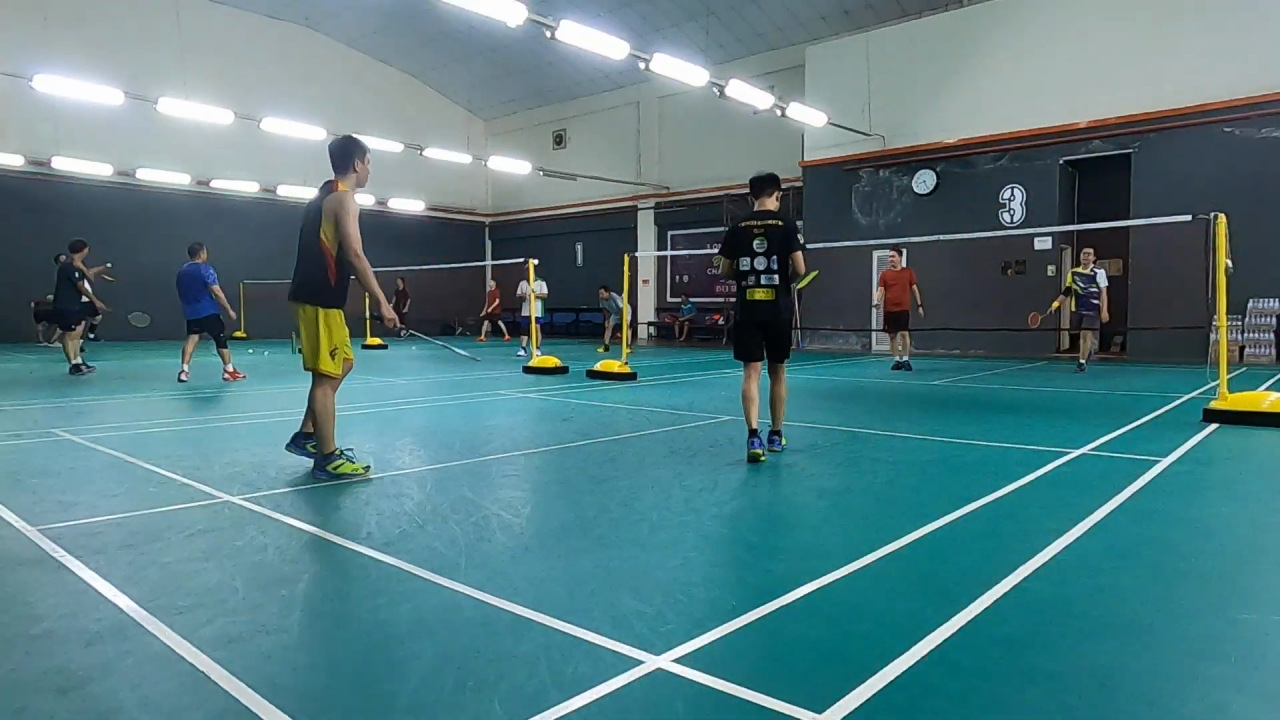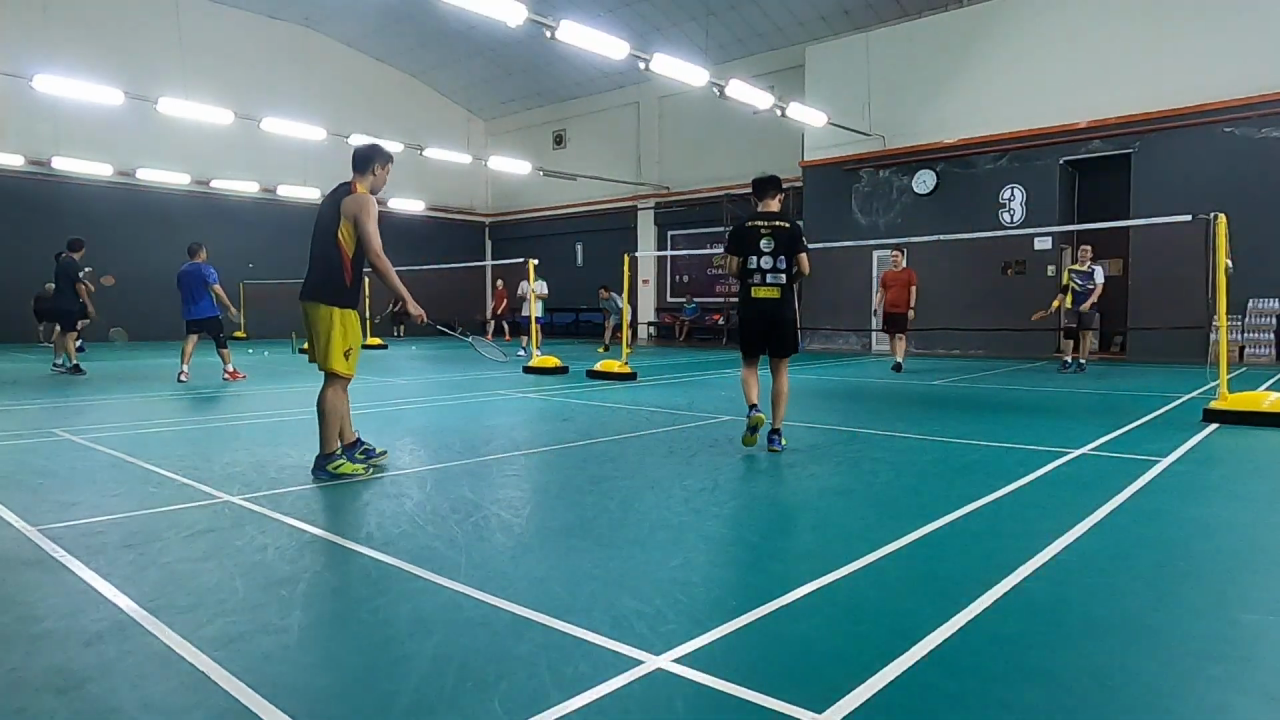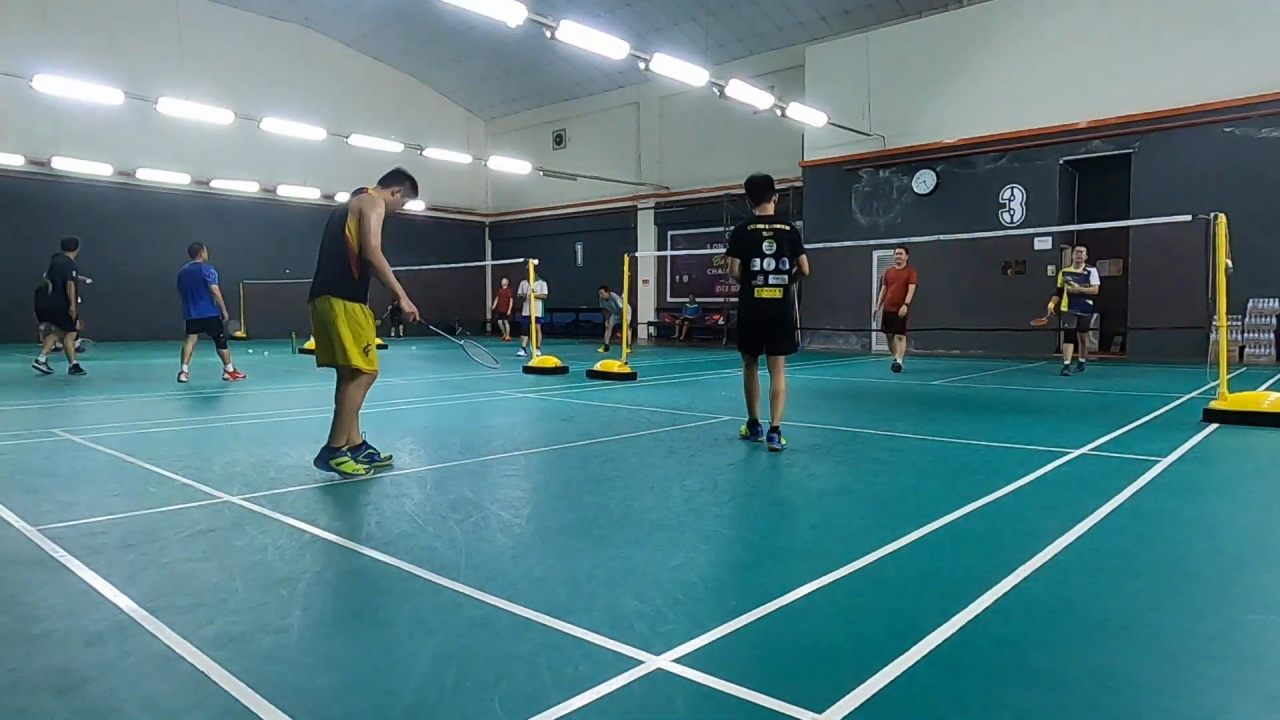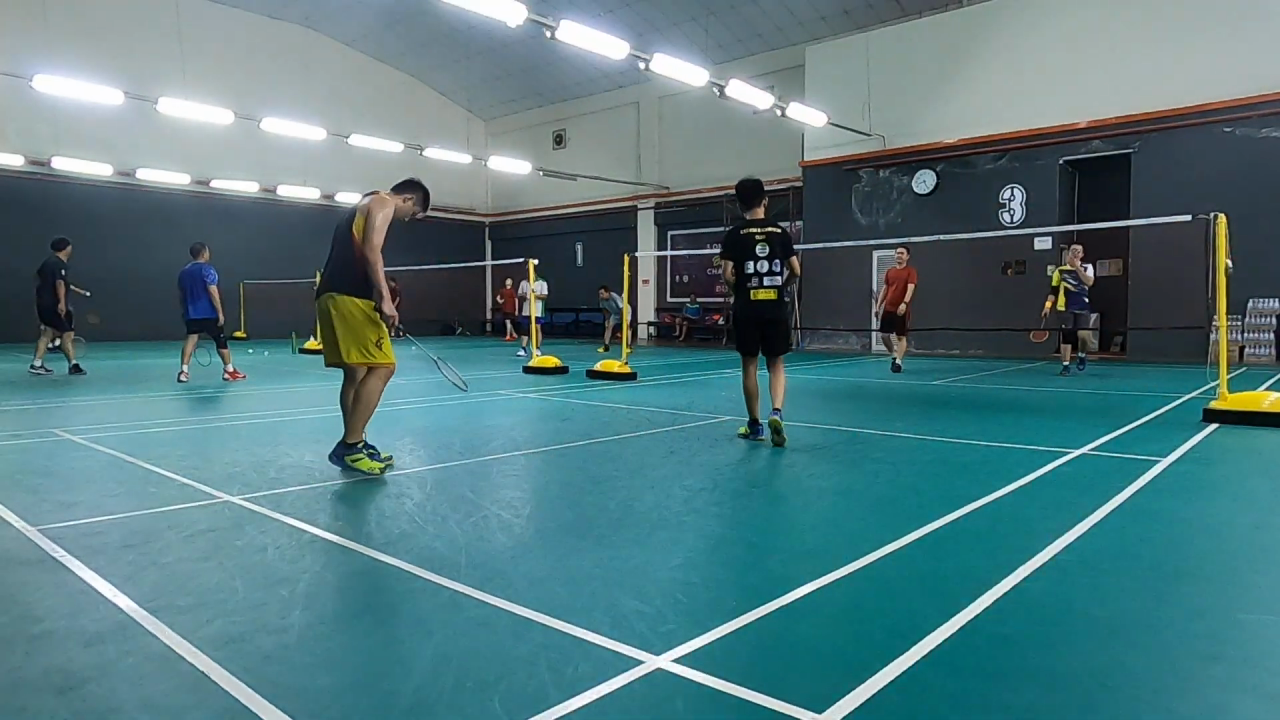
dt=0.2s
person 1, frame 1
left shoulder: (324, 197)
right shoulder: (343, 199)
right elbow: (355, 255)
right wrist: (382, 303)
left hip: (314, 297)
right hip: (321, 301)
left knee: (340, 365)
right knee: (327, 376)
left ankle: (308, 434)
right ankle: (327, 458)
person 1, frame 2
left shoulder: (334, 197)
right shoulder: (362, 201)
right elbow: (376, 257)
right wrist: (408, 300)
left hip: (319, 296)
right hip: (335, 301)
left knee: (339, 376)
right knee: (337, 378)
left ankle: (349, 444)
right ankle: (328, 458)
person 1, frame 3
left shoulder: (352, 204)
right shoulder: (372, 202)
right elbow: (372, 253)
right wrist: (402, 297)
left hip: (325, 296)
right hip: (343, 298)
left knee: (350, 375)
right knee: (363, 372)
left ankle: (354, 446)
right ankle: (333, 451)
person 1, frame 4
left shoulder: (364, 205)
right shoulder: (383, 203)
right elbow: (371, 251)
right wrist: (386, 298)
left hip: (332, 295)
right hip: (349, 296)
left knee: (356, 373)
right knee: (382, 366)
left ankle: (354, 446)
right ankle: (350, 445)
person 2, frame 1
left shoulder: (737, 228)
right shoulder: (786, 225)
left elbow: (725, 270)
right elbow: (799, 269)
right wrist: (784, 280)
left hip: (747, 309)
right hip: (778, 309)
left knee: (751, 373)
right knee: (777, 371)
left ankle: (754, 436)
right ankle: (776, 434)
person 2, frame 2
left shoulder: (742, 228)
right shoulder: (791, 228)
left elbow: (733, 269)
right elbow: (804, 269)
left hip: (751, 306)
right hip: (782, 307)
left knee: (749, 364)
right knee: (779, 370)
left ankle: (753, 409)
right ankle: (776, 434)
person 2, frame 3
left shoulder: (741, 231)
right shoulder: (789, 230)
left elbow: (734, 272)
right elbow: (804, 270)
left hip: (751, 306)
right hip: (781, 307)
left knee: (751, 365)
right knee: (777, 369)
left ankle: (754, 425)
right ankle: (775, 431)
person 2, frame 4
left shoulder: (734, 235)
right shoulder: (780, 233)
left elbow: (727, 275)
right elbow: (795, 271)
left hip: (746, 308)
right hip: (775, 308)
left knee: (749, 366)
right knee: (776, 366)
left ankle: (755, 425)
right ankle: (776, 413)
